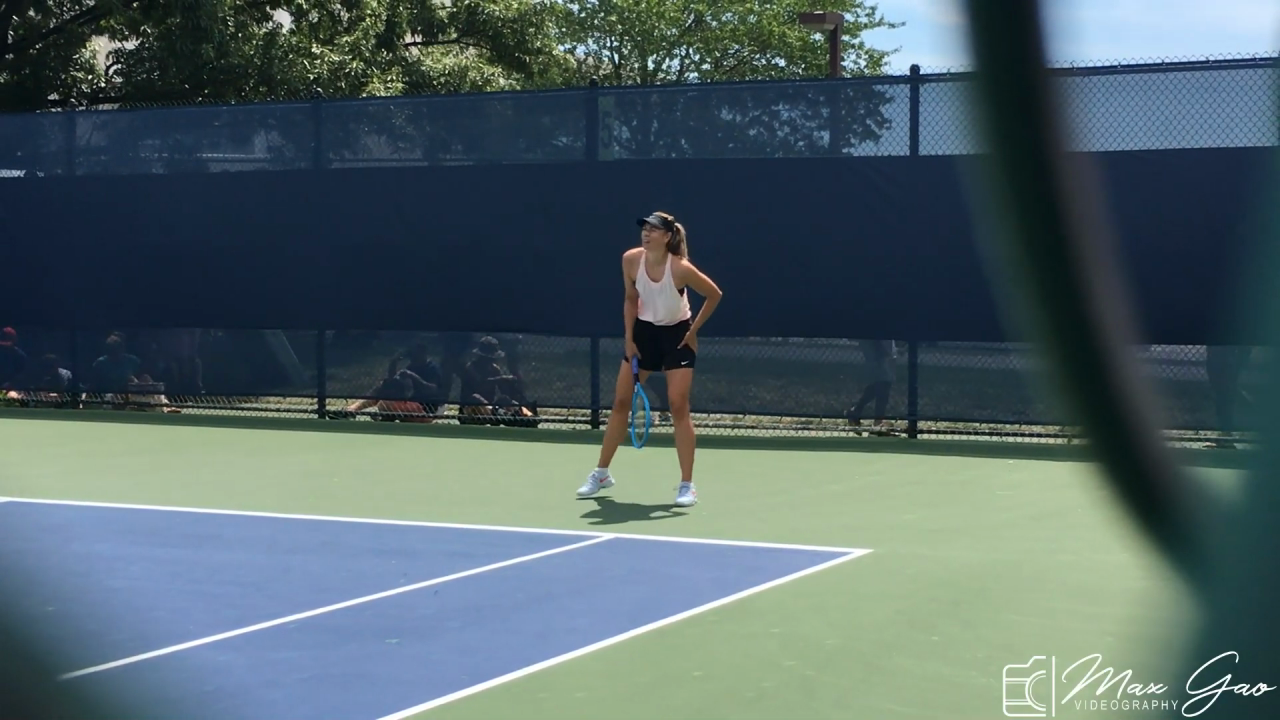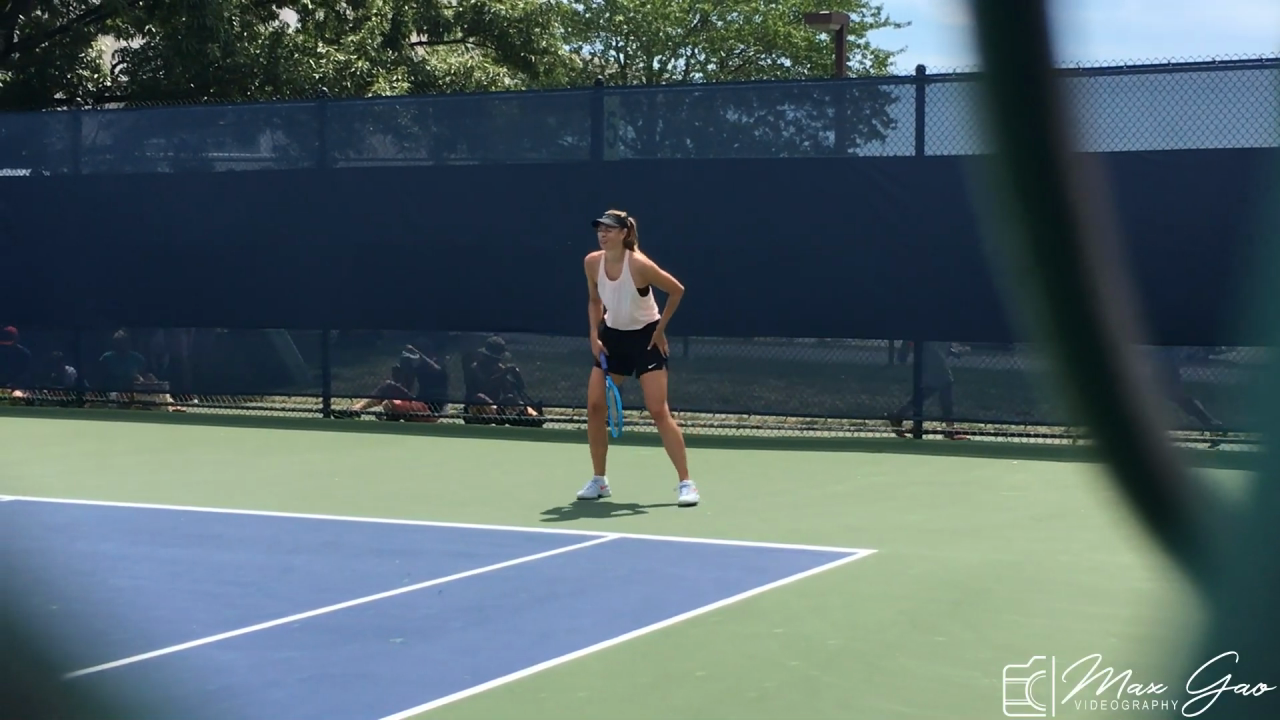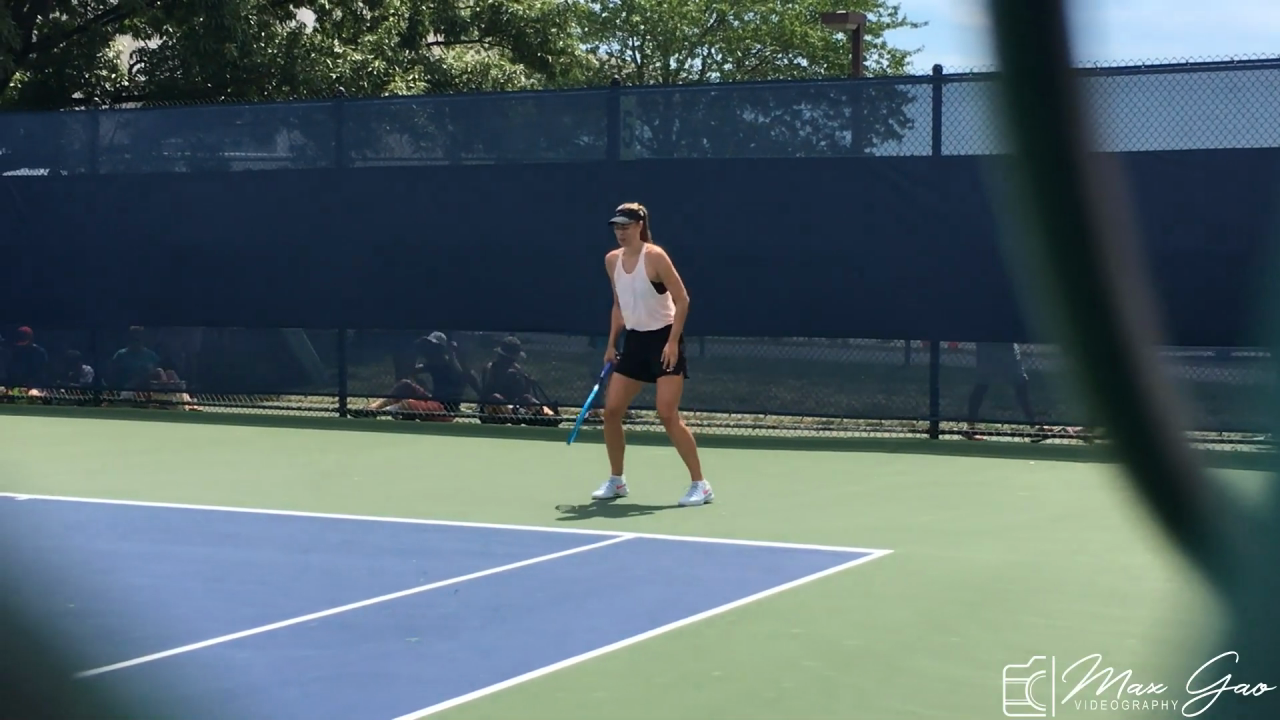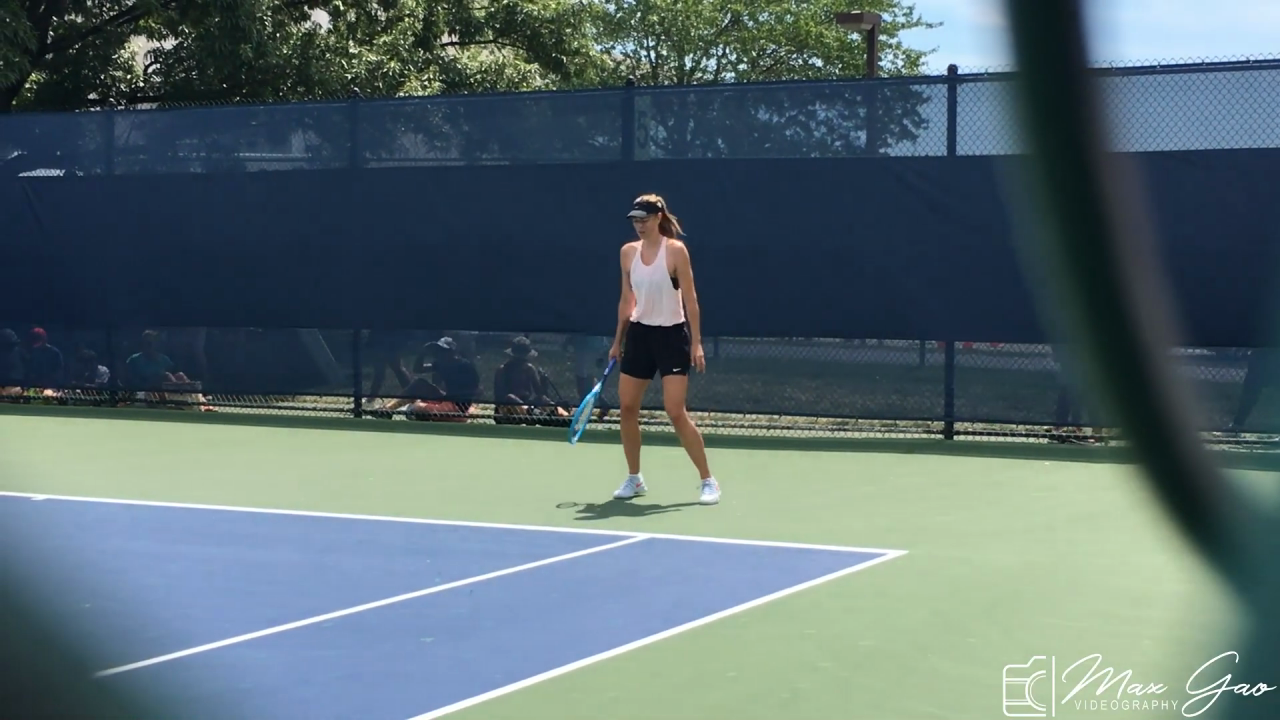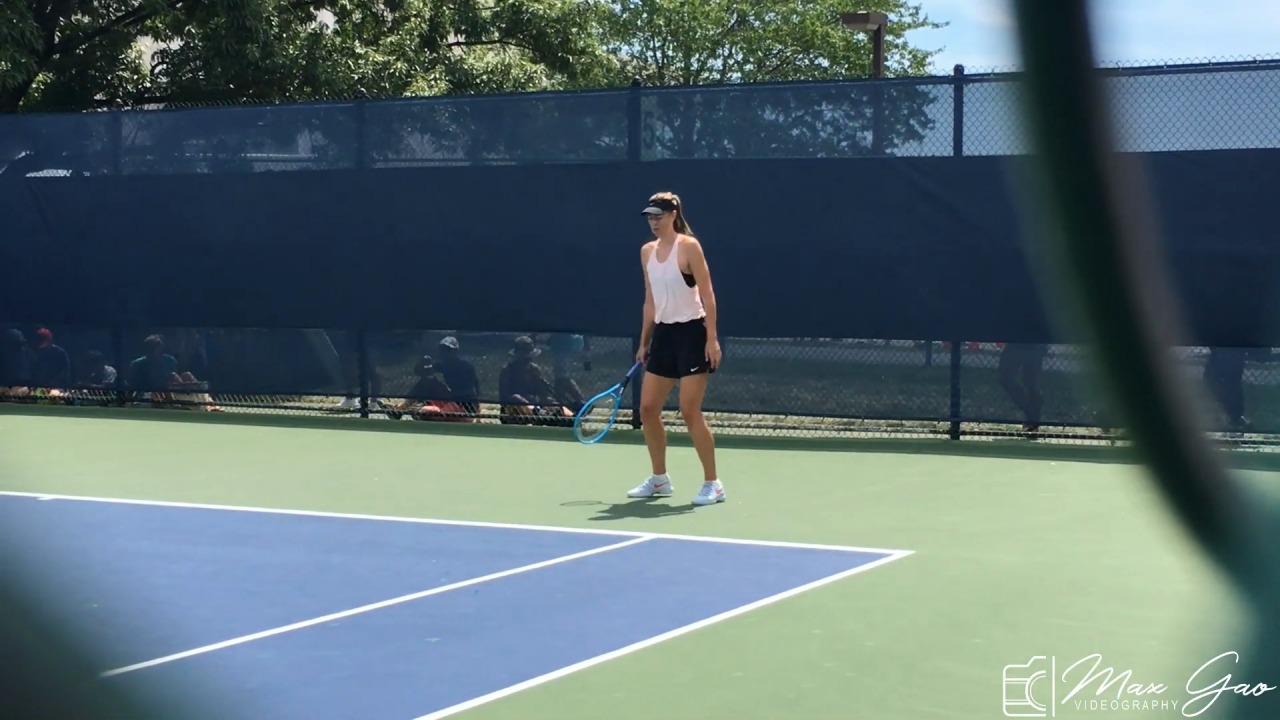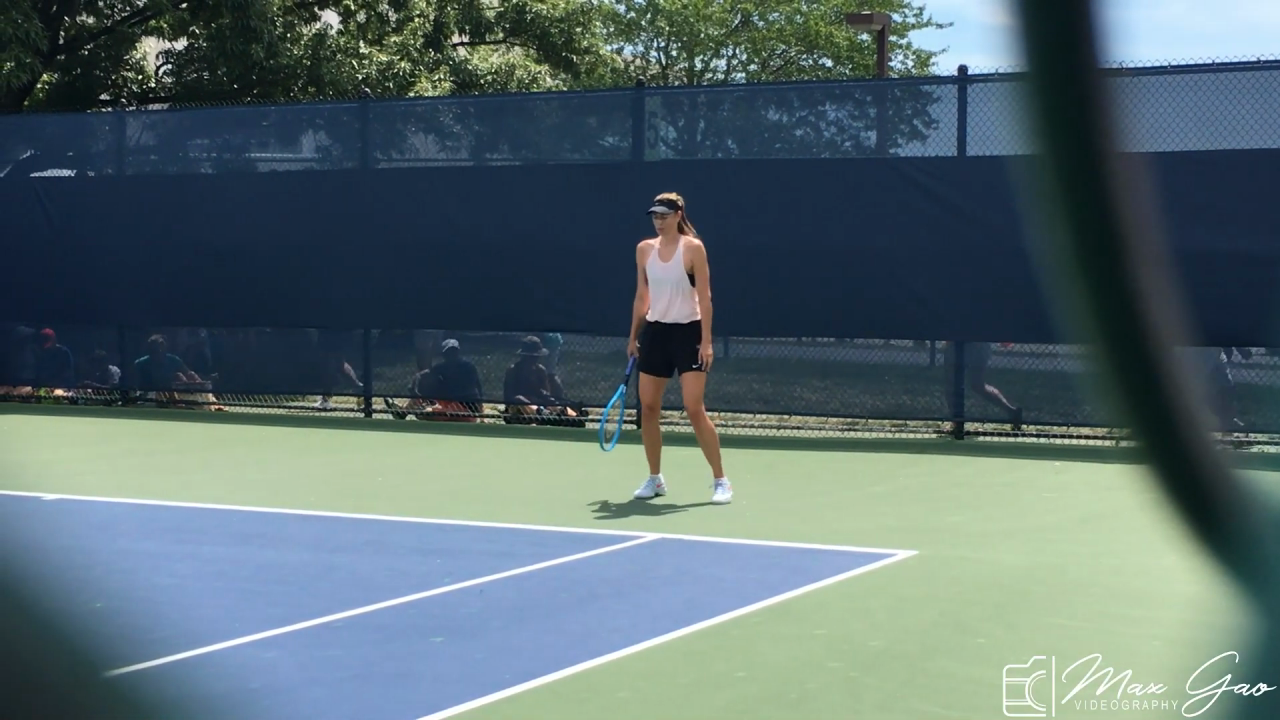
dt=0.4s
person 1, frame 1
left shoulder: (680, 267)
right shoulder: (631, 259)
left elbow: (715, 295)
right elbow: (631, 300)
left wrist: (694, 330)
right wrist: (628, 338)
left hip: (677, 334)
right hip: (644, 331)
left knee: (678, 408)
right knee: (621, 402)
left ankle: (687, 485)
right ankle: (601, 473)
person 1, frame 2
left shoulder: (639, 264)
right shoulder: (592, 262)
left elbow: (677, 290)
left wrist: (660, 329)
right wrist: (594, 335)
left hip: (645, 337)
right hip: (612, 337)
left knee: (658, 411)
right knee: (595, 407)
left ankle: (686, 483)
right ankle: (599, 481)
person 1, frame 3
left shoulder: (655, 256)
right shoulder: (612, 260)
left elbow: (682, 299)
left wrist: (673, 342)
right wrist: (611, 343)
left hip: (663, 340)
right hip: (634, 341)
left knee: (668, 416)
right knee: (611, 411)
left ankle: (700, 484)
right ankle: (617, 480)
person 1, frame 4
left shoulder: (675, 250)
right shoulder: (628, 252)
left elbow: (690, 298)
left wrist: (697, 342)
right wrist: (618, 340)
left hip: (671, 335)
right hip: (638, 334)
left knee: (676, 414)
right knee: (627, 409)
left ankle: (708, 481)
right ankle: (634, 478)
person 1, frame 5
left shoulder: (689, 246)
right shoulder: (648, 251)
left elbow: (707, 295)
left wrist: (713, 338)
right wrist: (643, 342)
left hip: (691, 333)
right hip: (663, 334)
left knee: (690, 412)
right knee: (648, 409)
left ankle: (712, 483)
right ankle: (660, 478)
person 1, frame 6
left shoulder: (693, 247)
right shoulder: (644, 249)
left elbow: (705, 297)
left wrist: (707, 340)
right wrist: (633, 336)
left hip: (688, 333)
right hip: (655, 333)
left knee: (695, 410)
right knee: (648, 409)
left ankle: (721, 480)
right ankle: (655, 478)
